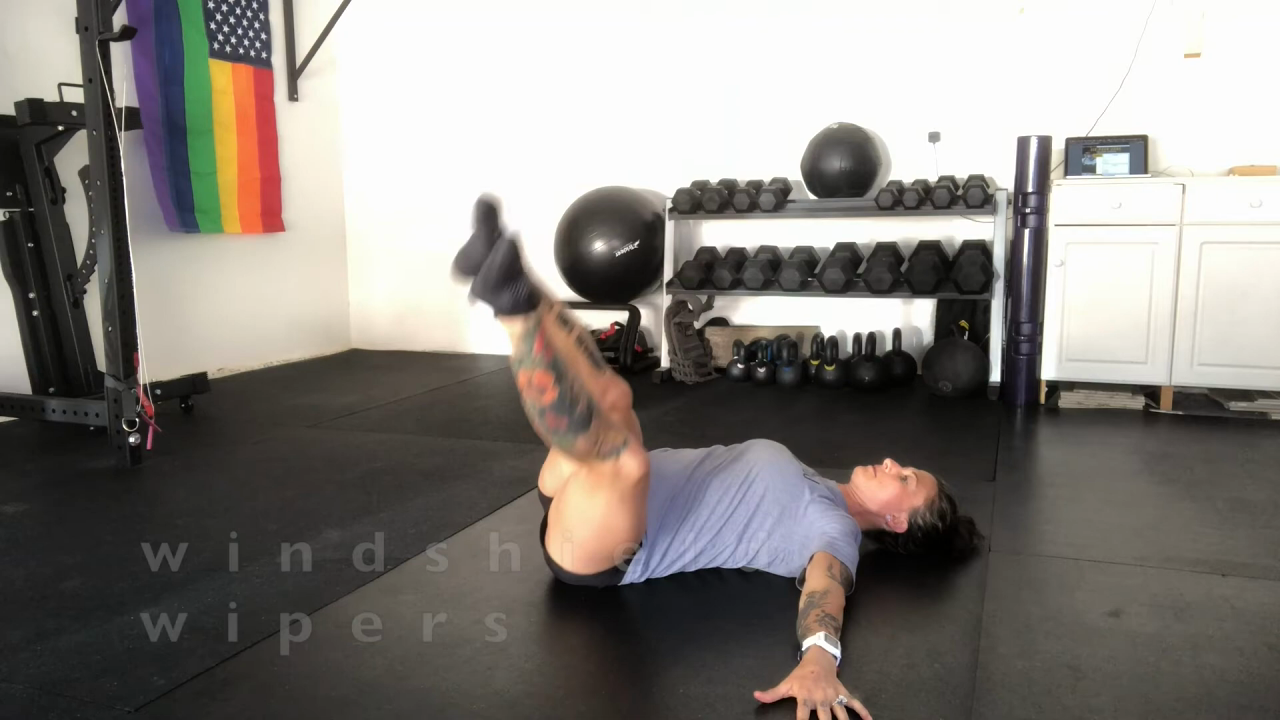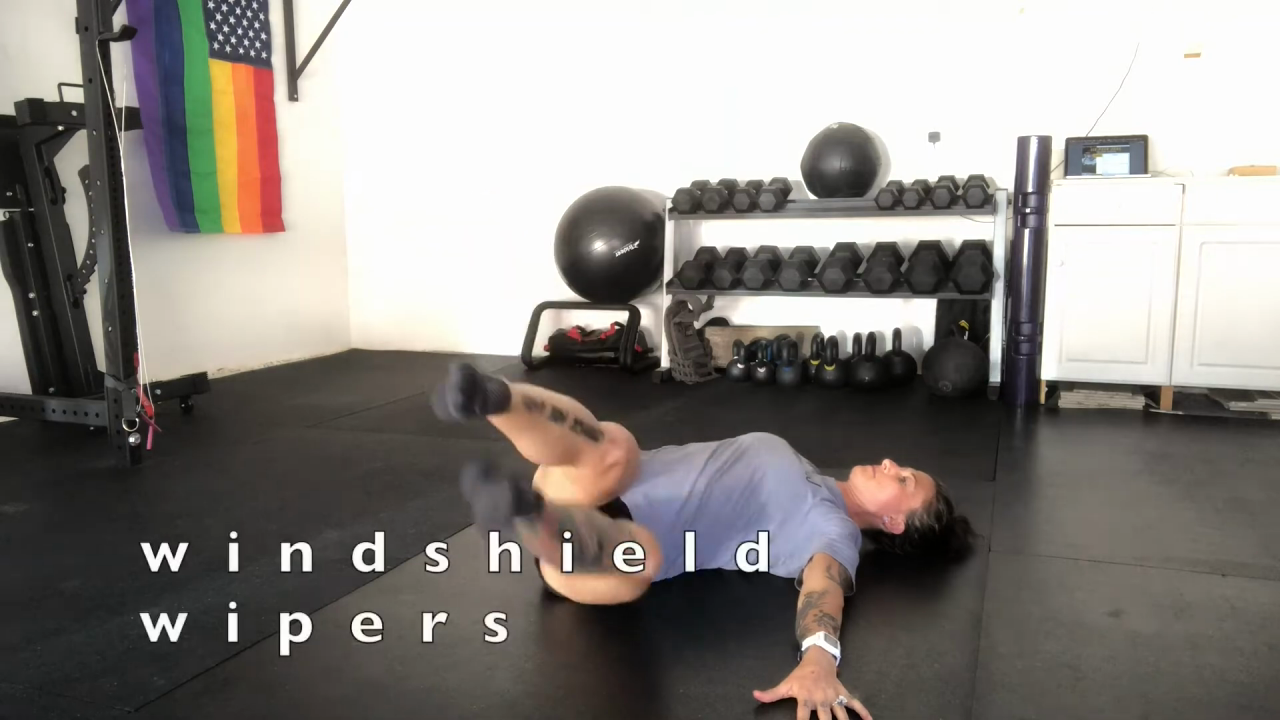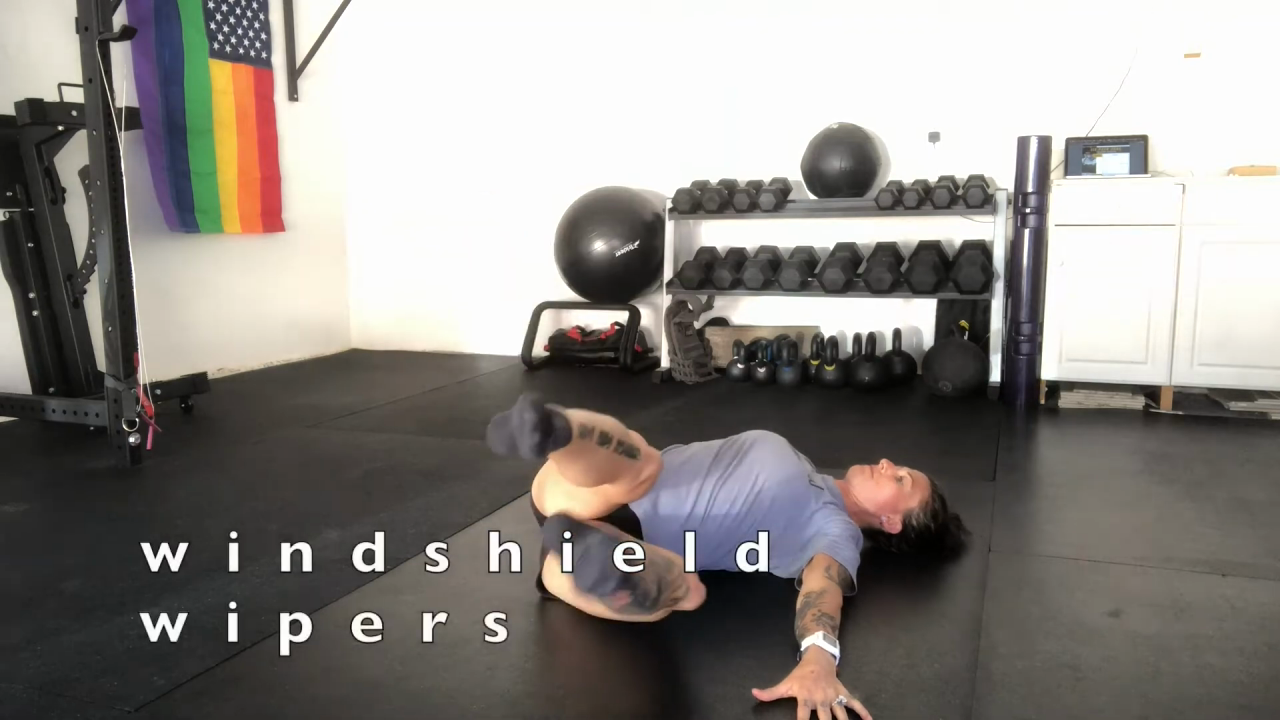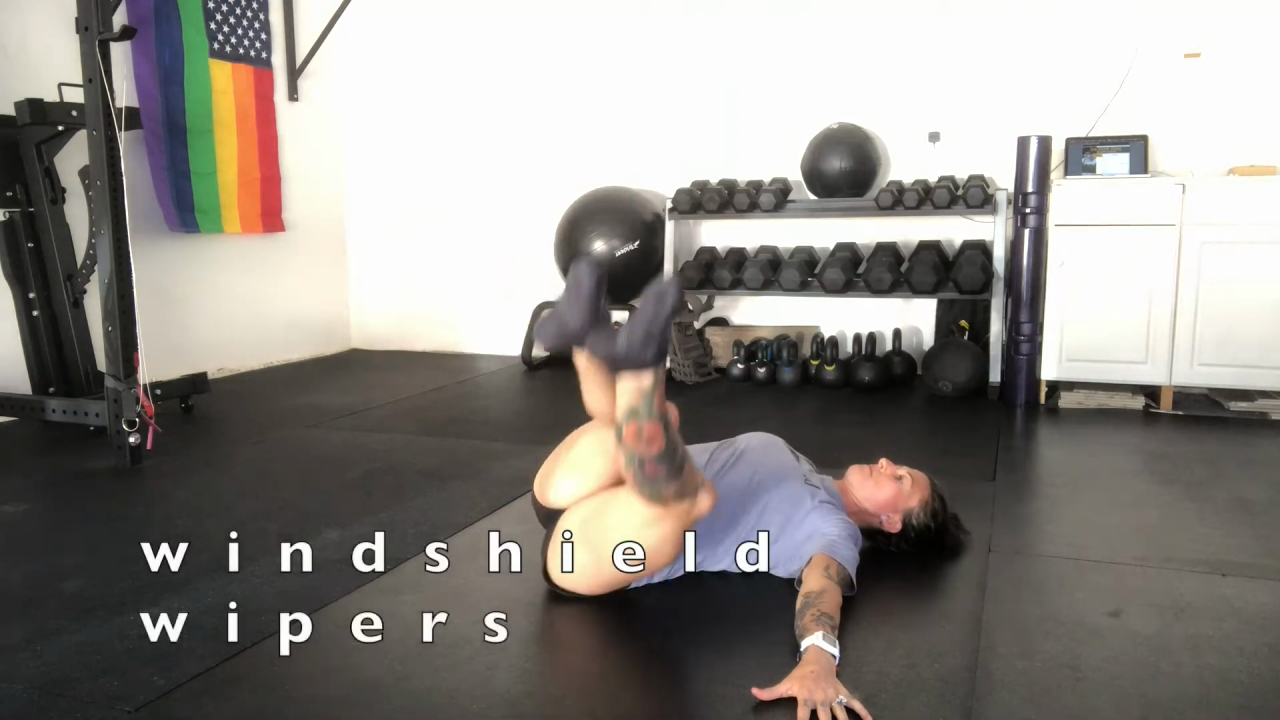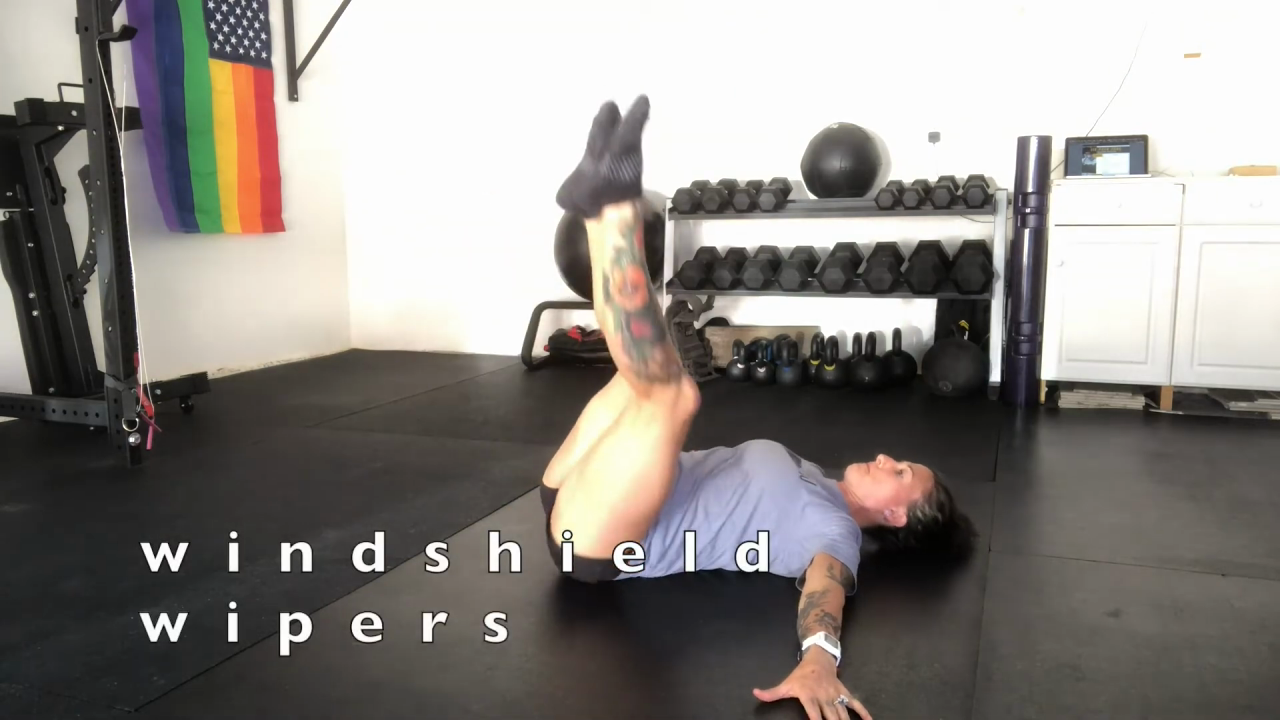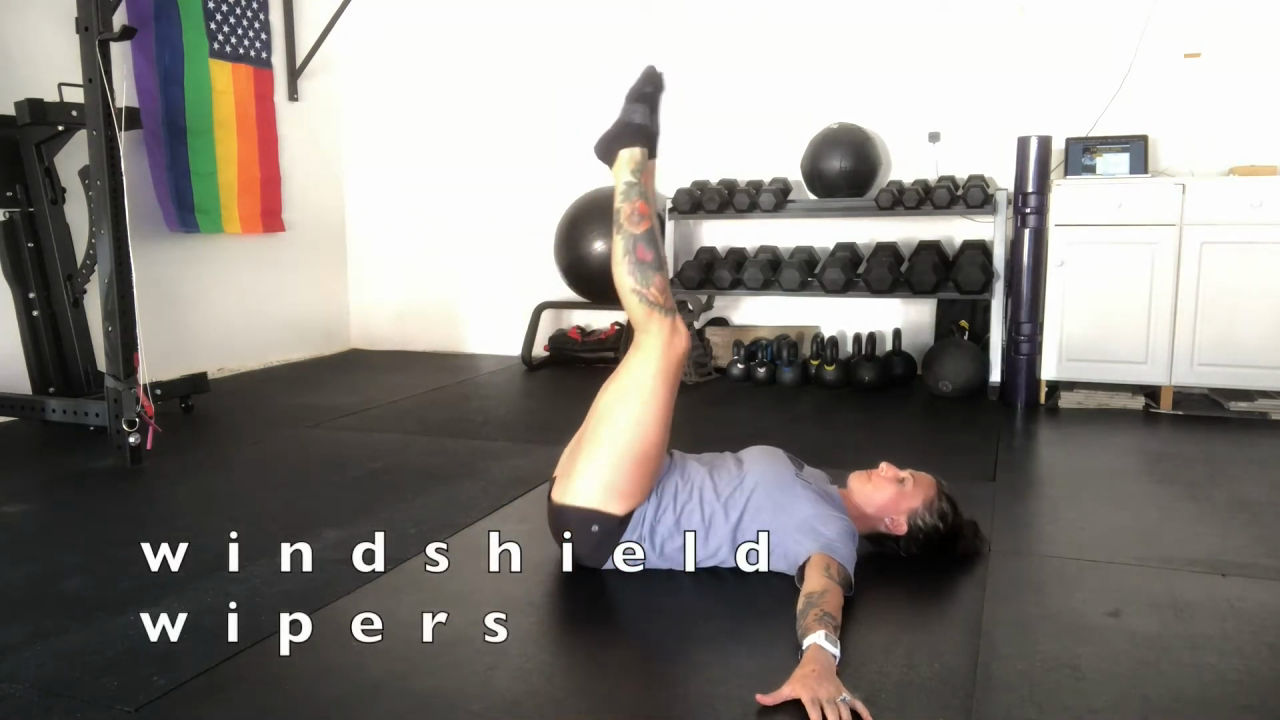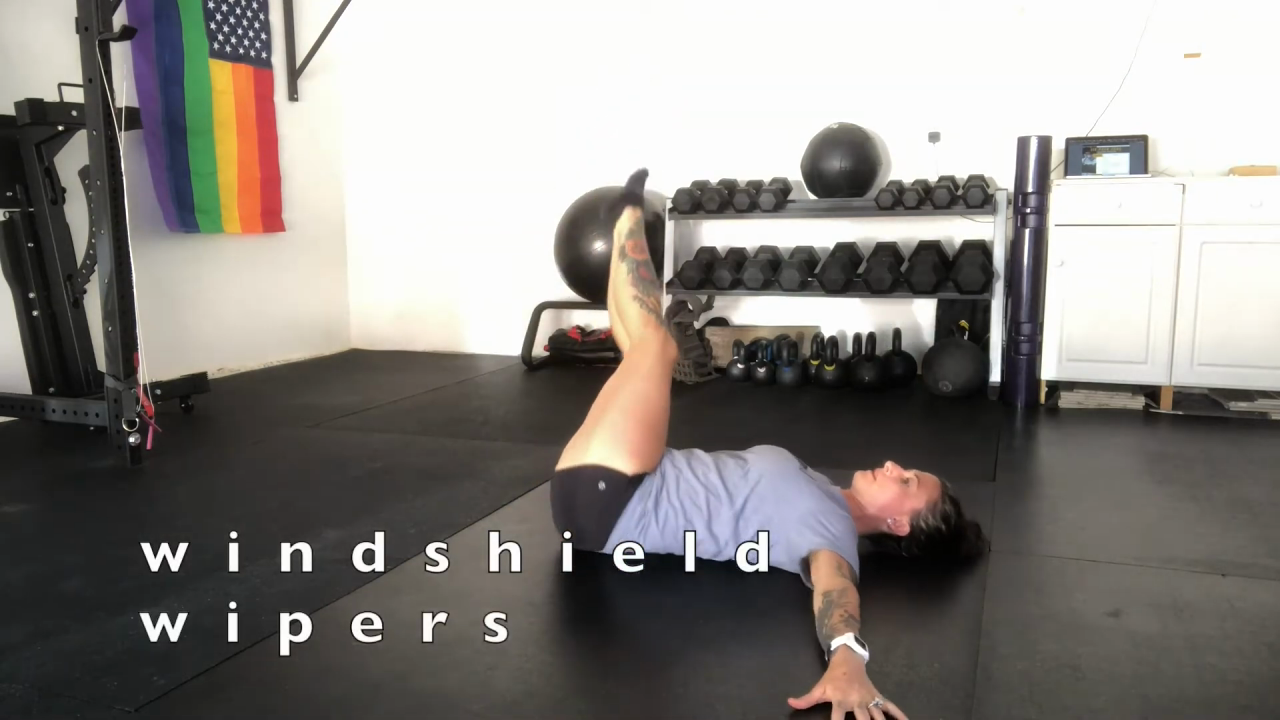
dt=0.4s
person 1, frame 1
left shoulder: (836, 532)
right shoulder: (813, 486)
left elbow: (825, 597)
left wrist: (820, 656)
left knee: (624, 459)
right knee: (609, 394)
left ankle: (515, 305)
person 1, frame 2
left shoulder: (835, 531)
right shoulder: (801, 474)
left elbow: (821, 593)
left wrist: (818, 660)
right hip: (601, 490)
left knee: (642, 556)
right knee: (610, 448)
left ankle: (524, 519)
right ankle: (489, 398)
person 1, frame 3
left shoulder: (836, 534)
right shoulder: (795, 471)
left elbow: (821, 595)
left wrist: (816, 662)
right hip: (603, 494)
left knee: (678, 586)
right knee: (636, 461)
person 1, frame 4
left shoulder: (833, 534)
right shoulder: (795, 465)
left elbow: (821, 596)
left wrist: (819, 660)
left knee: (689, 493)
right knee: (654, 415)
left ankle: (636, 357)
person 1, frame 5
left shoulder: (834, 531)
right shoulder: (808, 479)
left elbow: (825, 594)
left wrist: (818, 661)
left hip: (592, 543)
right hip: (574, 503)
left knee: (671, 390)
left ankle: (617, 198)
person 1, frame 6
left shoulder: (832, 534)
right shoulder: (815, 486)
left elbow: (823, 593)
left wrist: (818, 659)
left hip: (599, 522)
right hip: (595, 510)
left knee: (665, 334)
person 1, frame 7
left shoulder: (833, 529)
right shoulder: (822, 494)
left elbow: (835, 585)
left wrist: (848, 657)
left hip: (599, 502)
left knee: (652, 343)
